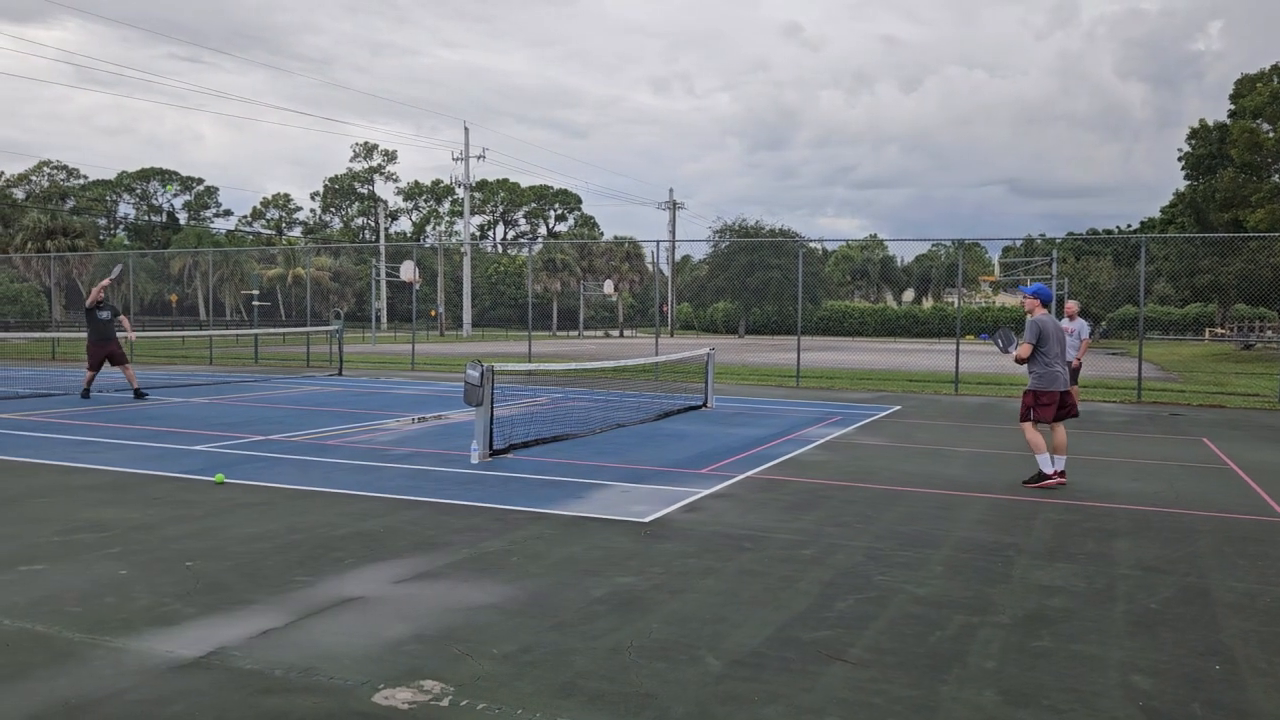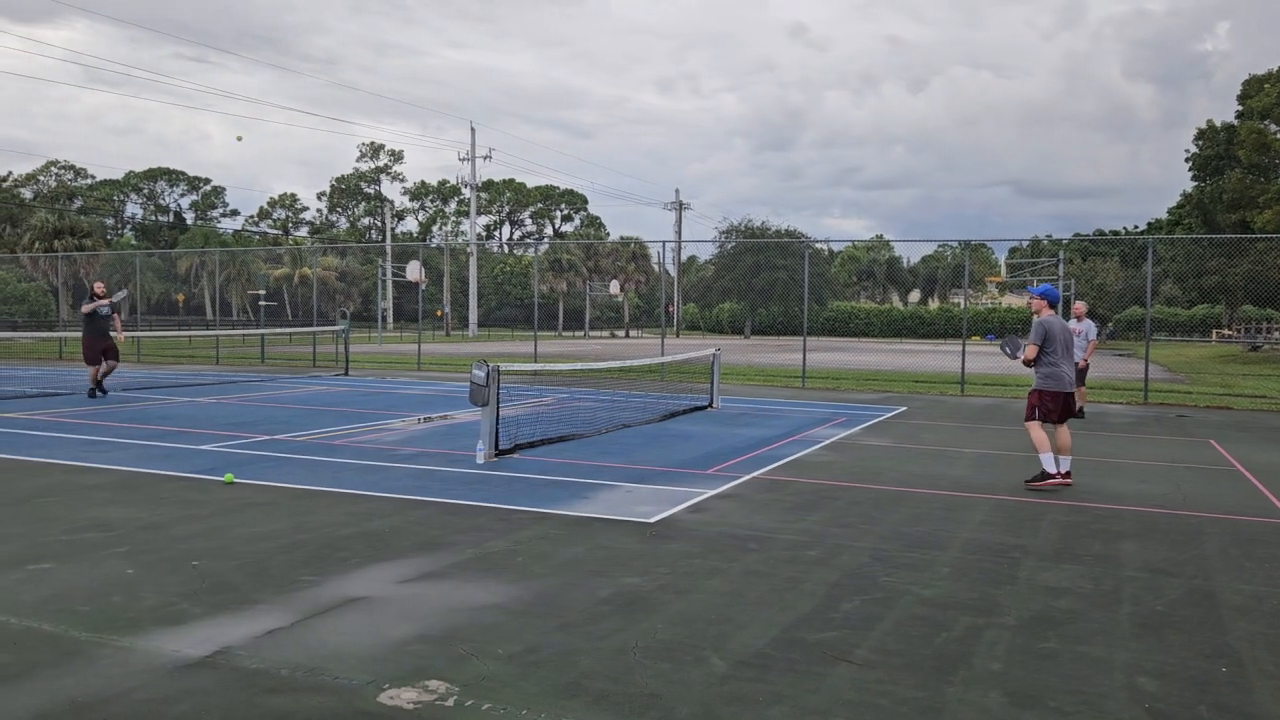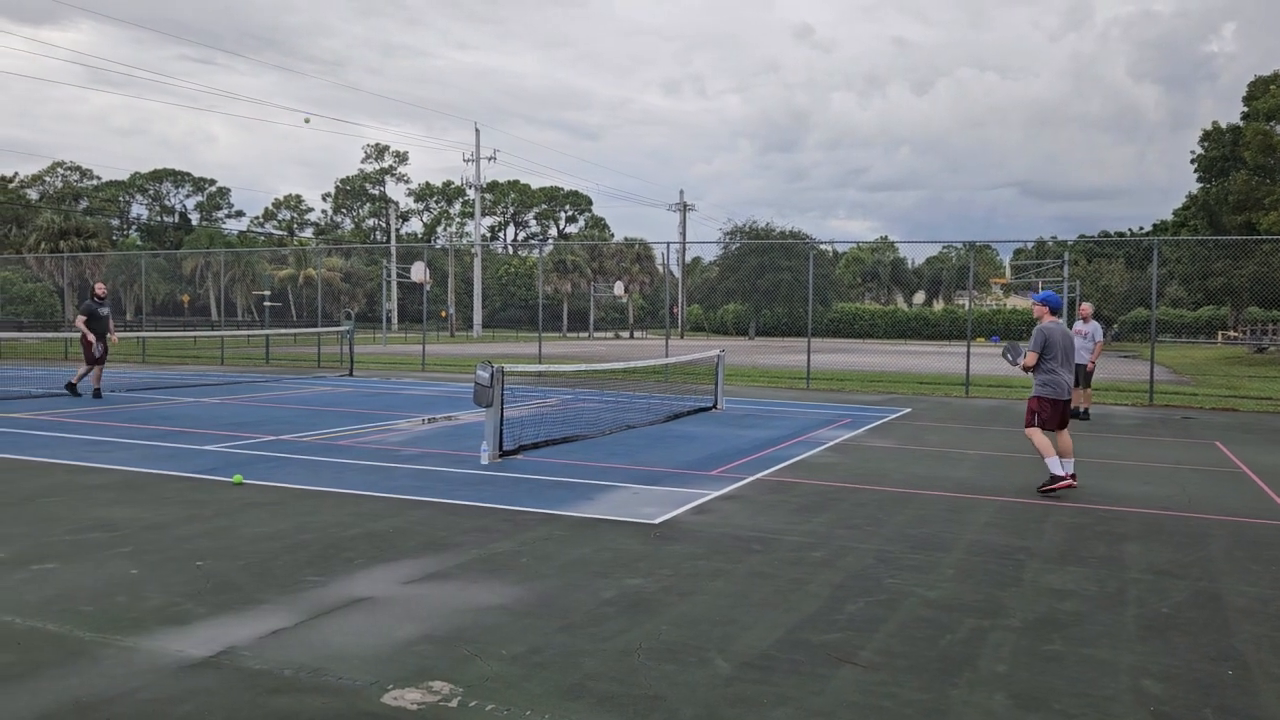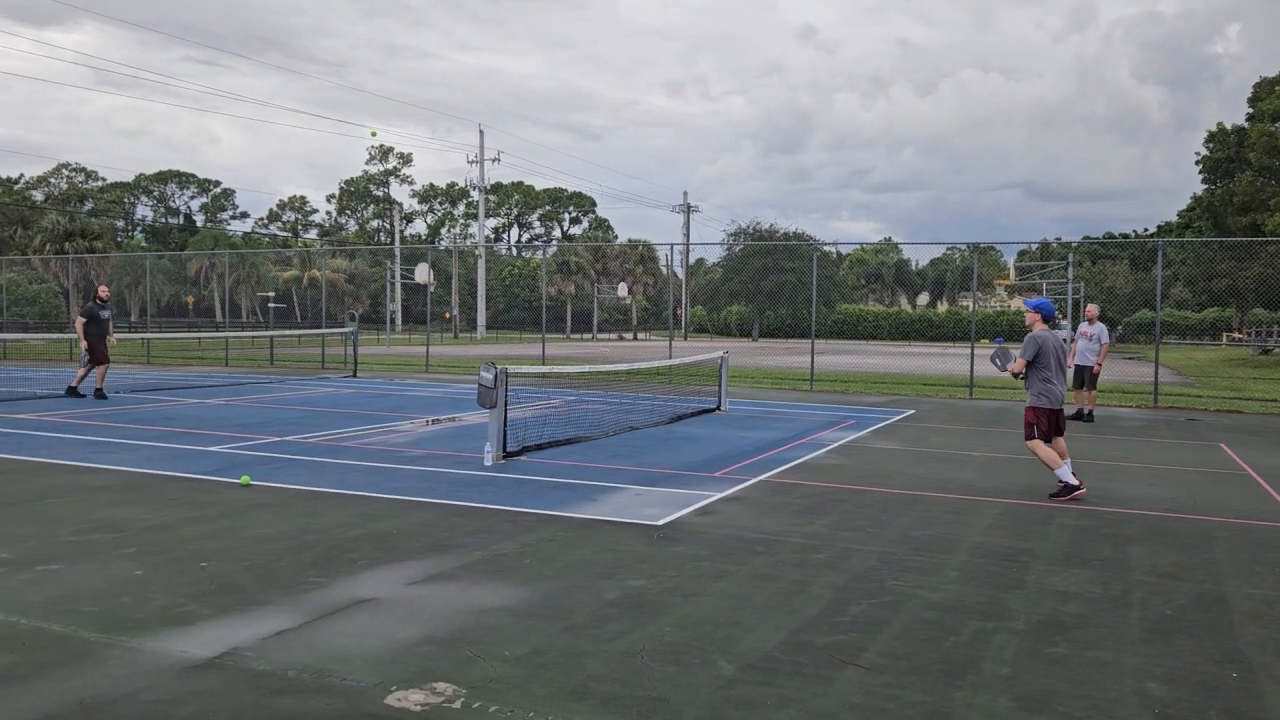
dt=0.2s
person 1, frame 1
left shoulder: (1034, 322)
right shoulder: (1055, 323)
left elbow: (1024, 353)
left wrist: (1016, 357)
right wrist: (1023, 357)
left hip: (1042, 383)
right hip: (1061, 381)
left knee: (1028, 425)
right knee: (1057, 425)
left ankle: (1046, 472)
right ankle: (1059, 471)
person 1, frame 2
left shoulder: (1041, 323)
right shoulder: (1063, 324)
left elbow: (1030, 355)
left wrist: (1024, 360)
right wrist: (1036, 361)
left hip: (1048, 383)
right hip: (1066, 382)
left knee: (1033, 424)
right knee: (1061, 425)
left ankle: (1050, 471)
right ankle: (1064, 471)
person 1, frame 3
left shoulder: (1042, 330)
right shoulder: (1065, 331)
left elbow: (1030, 362)
left wrist: (1024, 366)
right wrist: (1035, 366)
left hip: (1046, 390)
right hip: (1064, 389)
left knee: (1033, 431)
right knee: (1061, 430)
left ankle: (1059, 475)
right ankle: (1068, 473)
person 1, frame 4
left shoulder: (1034, 338)
right shoulder: (1057, 339)
left elbow: (1016, 368)
left wrist: (1017, 371)
right wrist: (1027, 372)
left hip: (1040, 399)
right hip: (1056, 397)
left knee: (1035, 443)
right knee: (1054, 437)
left ankle: (1073, 484)
right ankle: (1067, 473)
